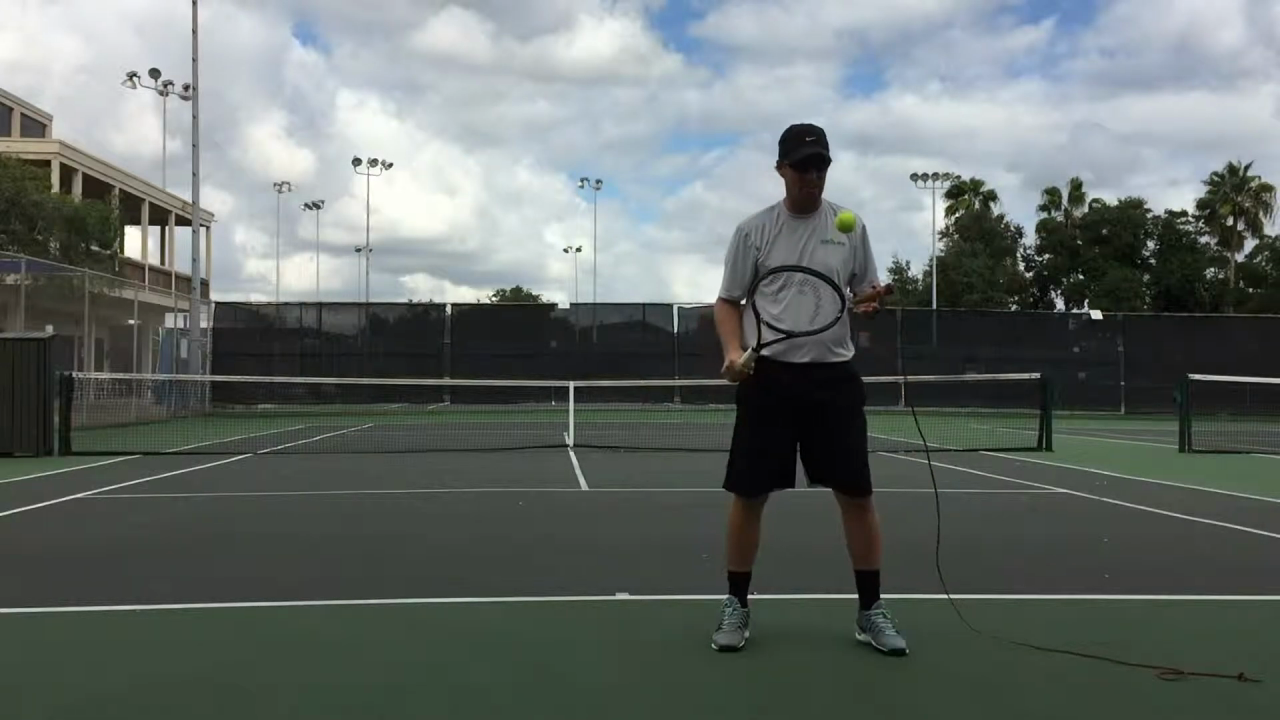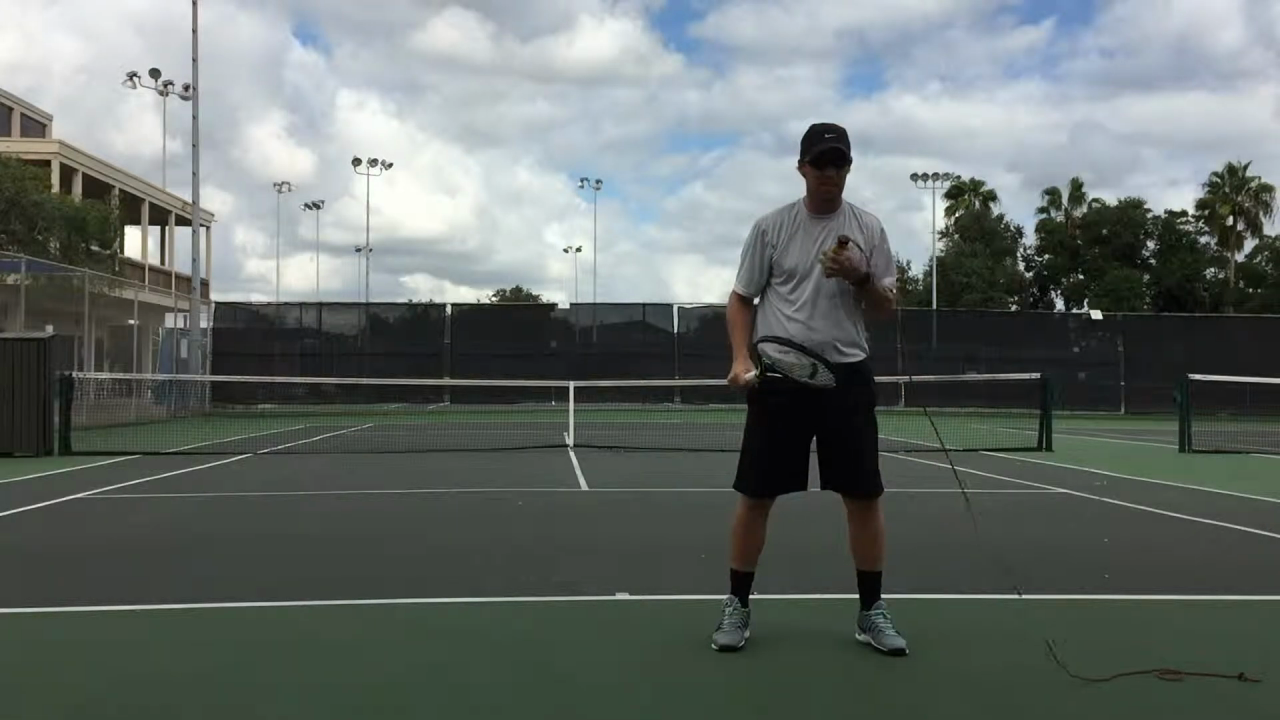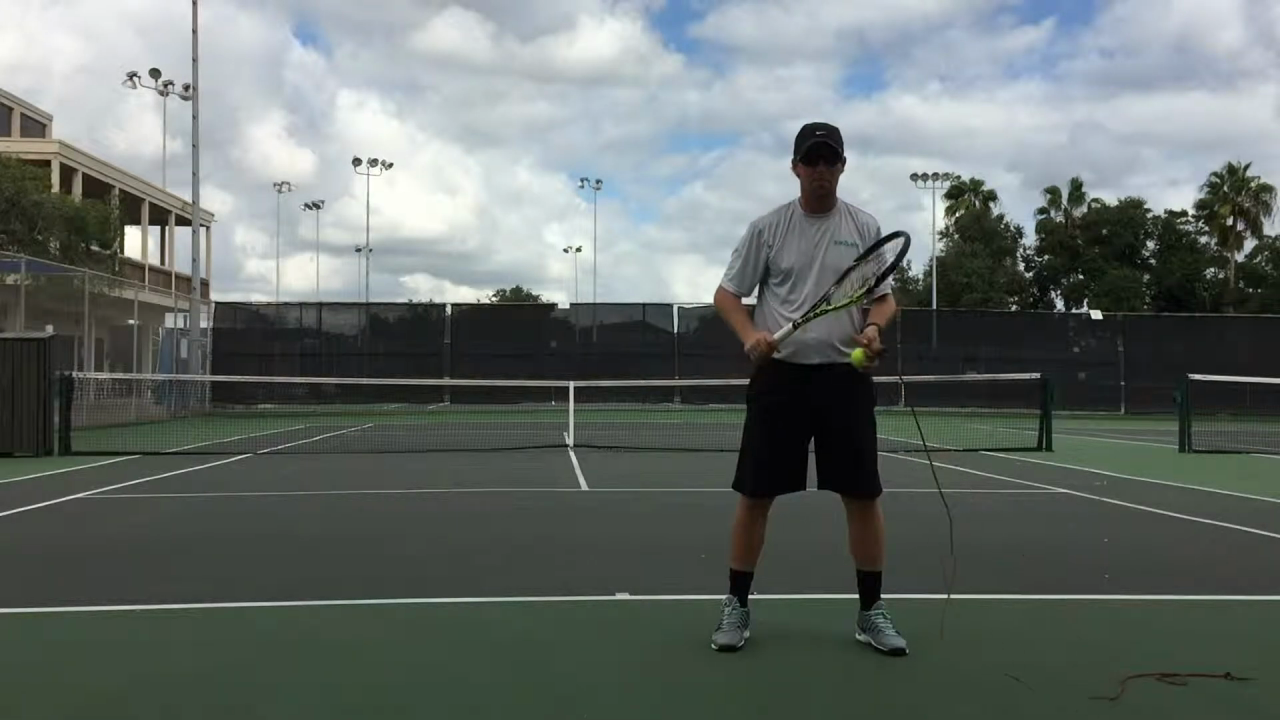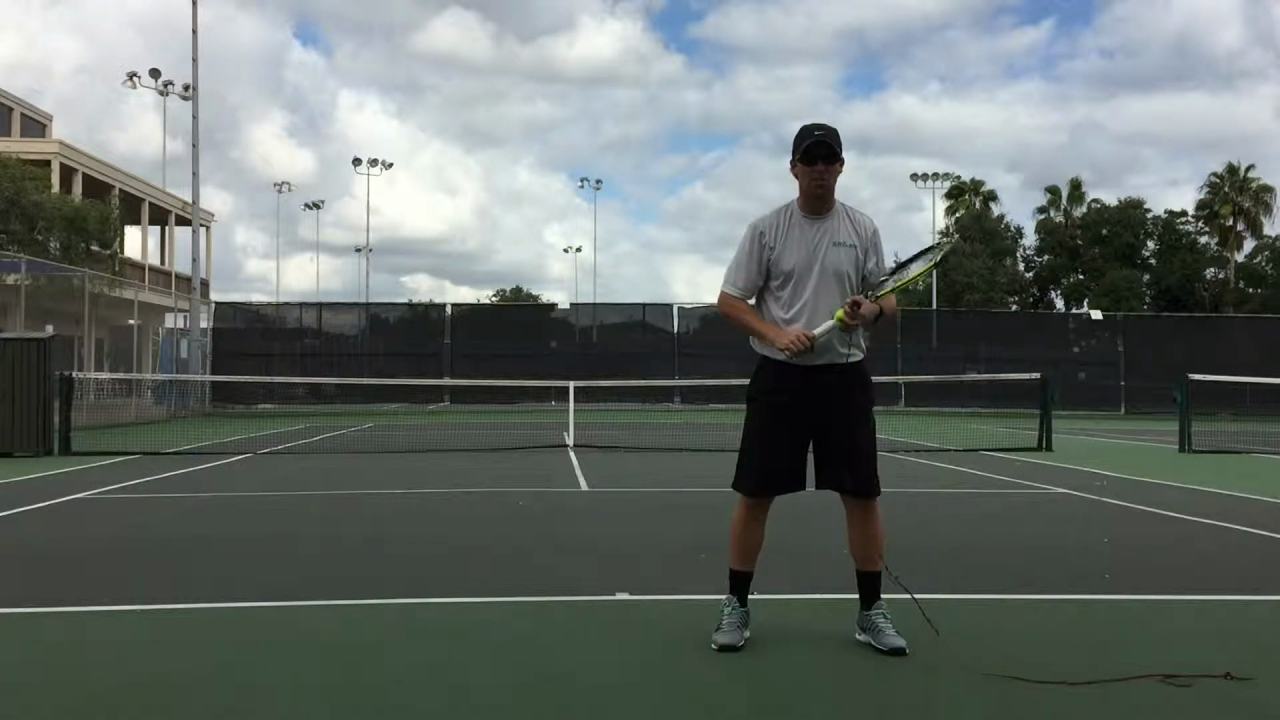
dt=0.4s
person 1, frame 1
left shoulder: (849, 227)
right shoulder: (753, 230)
left elbow: (864, 292)
right elbow: (727, 301)
left wrist: (870, 301)
right wrist: (733, 350)
left hip: (834, 376)
right hip: (768, 377)
left knee: (856, 493)
right knee: (748, 494)
left ankle: (871, 611)
right ankle: (736, 606)
person 1, frame 2
left shoulder: (868, 228)
right shoulder: (770, 227)
left elbow: (887, 305)
right elbow: (740, 298)
left wrist: (860, 278)
right wrist: (741, 357)
left hip: (847, 377)
right hip: (778, 377)
left knee: (863, 495)
right knee: (756, 494)
left ankle: (871, 611)
right ankle: (737, 605)
person 1, frame 3
left shoulder: (864, 227)
right shoulder: (767, 227)
left elbow: (884, 297)
right elbow: (726, 293)
left wrist: (874, 327)
right wrist: (749, 333)
left hip: (845, 376)
right hip: (780, 376)
left knee: (863, 495)
right knee: (755, 493)
left ankle: (871, 610)
right ankle: (736, 605)
person 1, frame 4
left shoulder: (862, 228)
right shoulder: (765, 228)
left elbow: (888, 297)
right elbow: (729, 300)
left wrist: (873, 309)
right wrist: (775, 333)
left hip: (845, 376)
right hip: (779, 376)
left knee: (862, 494)
right knee: (754, 493)
left ankle: (871, 610)
right ankle: (736, 605)
